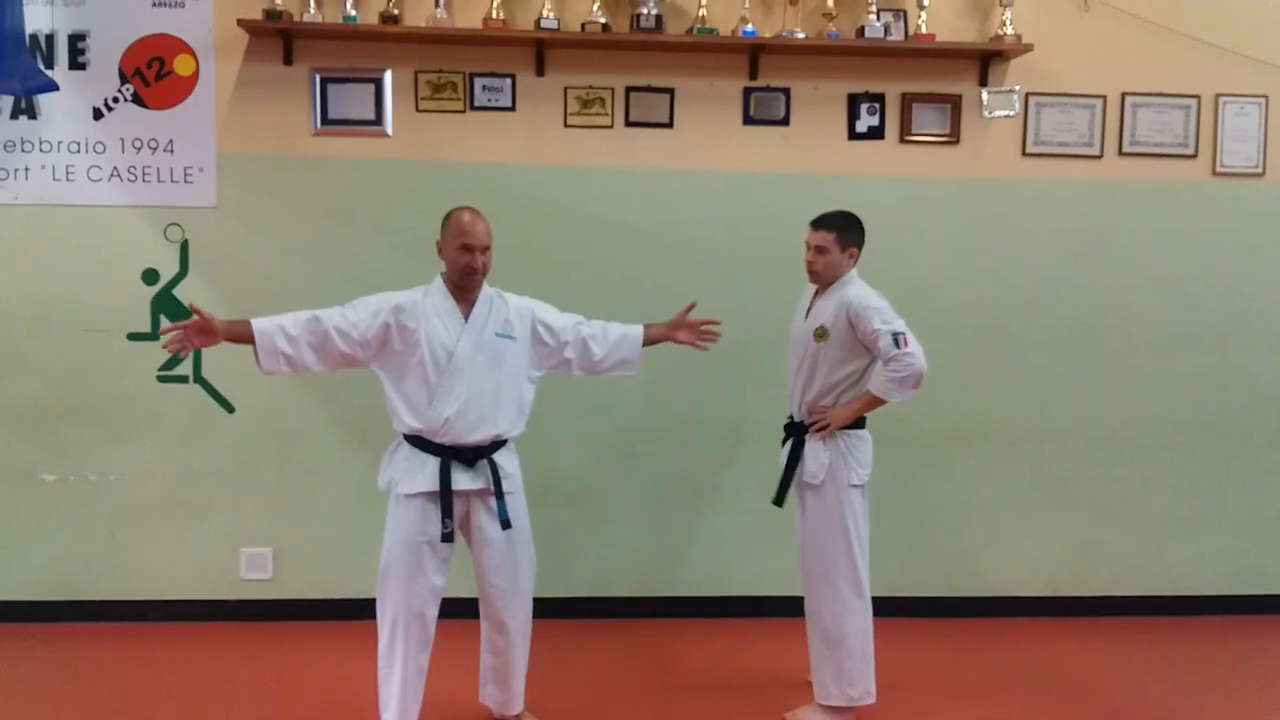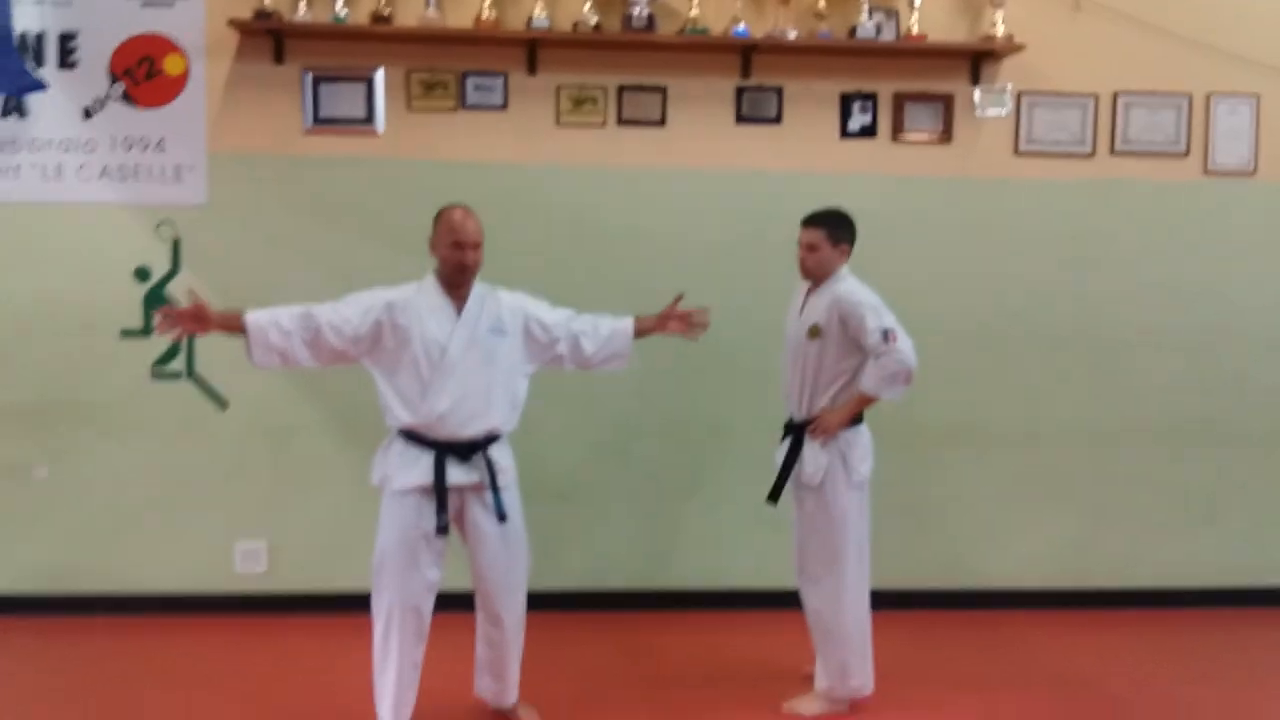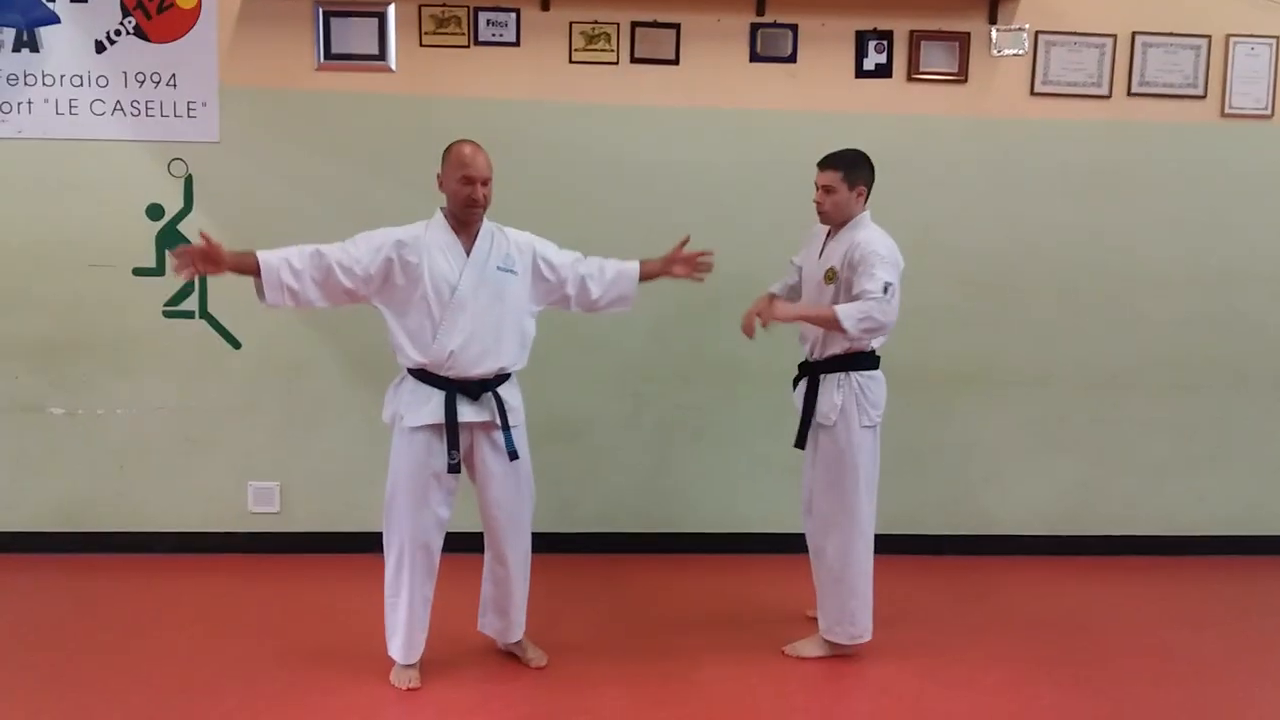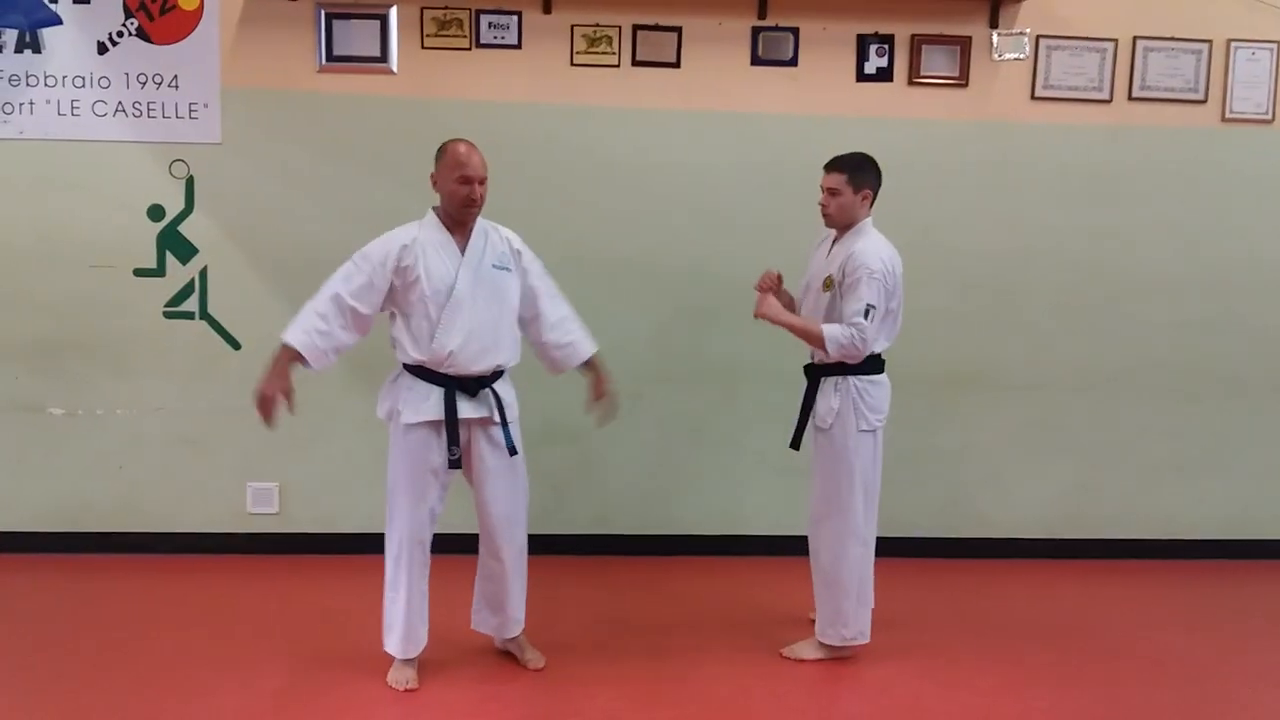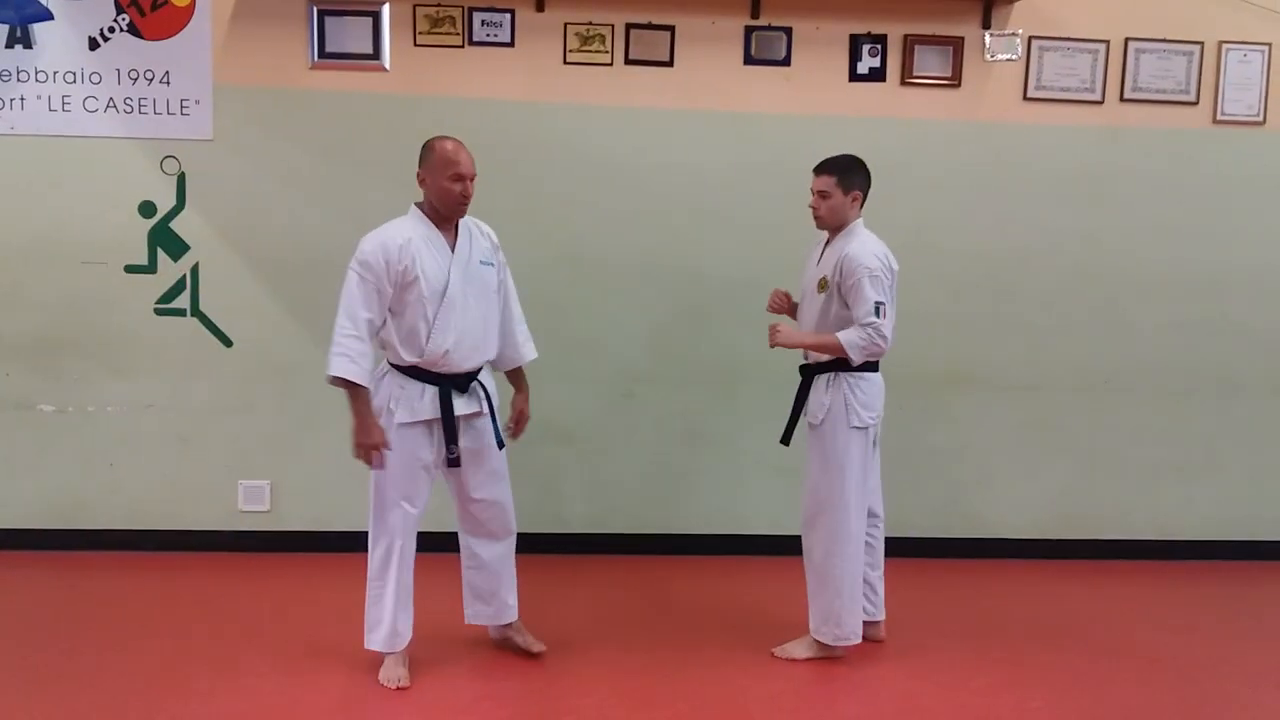
dt=0.3s
person 1, frame 1
left shoulder: (522, 316)
right shoulder: (397, 313)
left elbow: (592, 339)
right elbow: (317, 332)
left wrist: (664, 332)
right wrist: (226, 331)
left hip: (494, 473)
right hip: (423, 474)
left knee: (509, 595)
right knee: (407, 599)
person 1, frame 2
left shoulder: (515, 312)
right shoulder: (390, 309)
left elbow: (583, 334)
right elbow: (310, 326)
left wrist: (657, 323)
right wrist: (217, 321)
left hip: (487, 467)
right hip: (418, 469)
left knee: (504, 586)
right knee: (403, 592)
person 1, frame 3
left shoulder: (522, 248)
right shoulder: (400, 247)
left elbow: (588, 277)
right elbow: (320, 267)
left wrist: (662, 267)
right wrist: (228, 261)
left hip: (497, 406)
right hip: (427, 407)
left knee: (510, 526)
right knee: (413, 530)
left ankle: (509, 631)
right ankle: (405, 652)
person 1, frame 4
left shoulder: (508, 246)
right shoulder: (400, 248)
left elbow: (546, 313)
right elbow: (337, 306)
left wrist: (594, 370)
right wrist: (280, 367)
left hip: (492, 402)
right hip: (424, 403)
left knee: (505, 525)
right knee: (411, 527)
left ankle: (507, 630)
right ankle: (404, 650)
person 1, frame 5
left shoulder: (484, 240)
right shoulder: (386, 245)
left elbow: (506, 318)
right elbow: (355, 332)
left wrist: (520, 391)
right wrist: (363, 416)
left hip: (473, 397)
right hip: (409, 401)
left knee: (492, 512)
right knee: (395, 522)
left ankle: (502, 620)
right ankle: (392, 645)
person 2, frame 1
left shoulder: (859, 303)
right shoulder: (814, 295)
left elbow: (909, 364)
left wrist: (850, 410)
right wrist: (811, 410)
left hip: (835, 449)
right hip: (810, 445)
left knee: (836, 572)
right knee: (821, 568)
right ankle: (838, 670)
person 2, frame 2
left shoulder: (852, 299)
right shoulder: (806, 293)
left elbow: (899, 359)
left wrist: (845, 412)
left hip: (836, 447)
right hip: (807, 442)
left knee: (836, 566)
right knee: (817, 563)
right ankle: (839, 664)
person 2, frame 3
left shoulder: (873, 247)
right shoulder: (821, 238)
left elbow: (875, 315)
right elbow: (795, 282)
left wrist: (795, 312)
right wrist: (769, 303)
left hip: (850, 388)
right hip: (821, 383)
left knee: (843, 509)
right knee: (822, 504)
left ankle: (842, 630)
right ankle: (842, 603)
person 2, frame 4
left shoulder: (870, 256)
right shoulder: (831, 244)
left elbow: (853, 340)
right elbow: (814, 311)
left wrist: (780, 317)
right wrist: (778, 296)
left hip: (852, 392)
right hip: (833, 389)
left knee: (841, 513)
right knee: (841, 508)
left ankle: (839, 633)
right ankle: (849, 607)
person 2, frame 5
left shoulder: (862, 255)
right shoulder: (830, 247)
left elbow: (874, 338)
left wrist: (800, 339)
right wrist: (794, 311)
left hip: (845, 393)
right hip: (837, 390)
left knee: (833, 514)
right knee: (857, 509)
left ankle: (832, 631)
right ankle: (867, 615)
